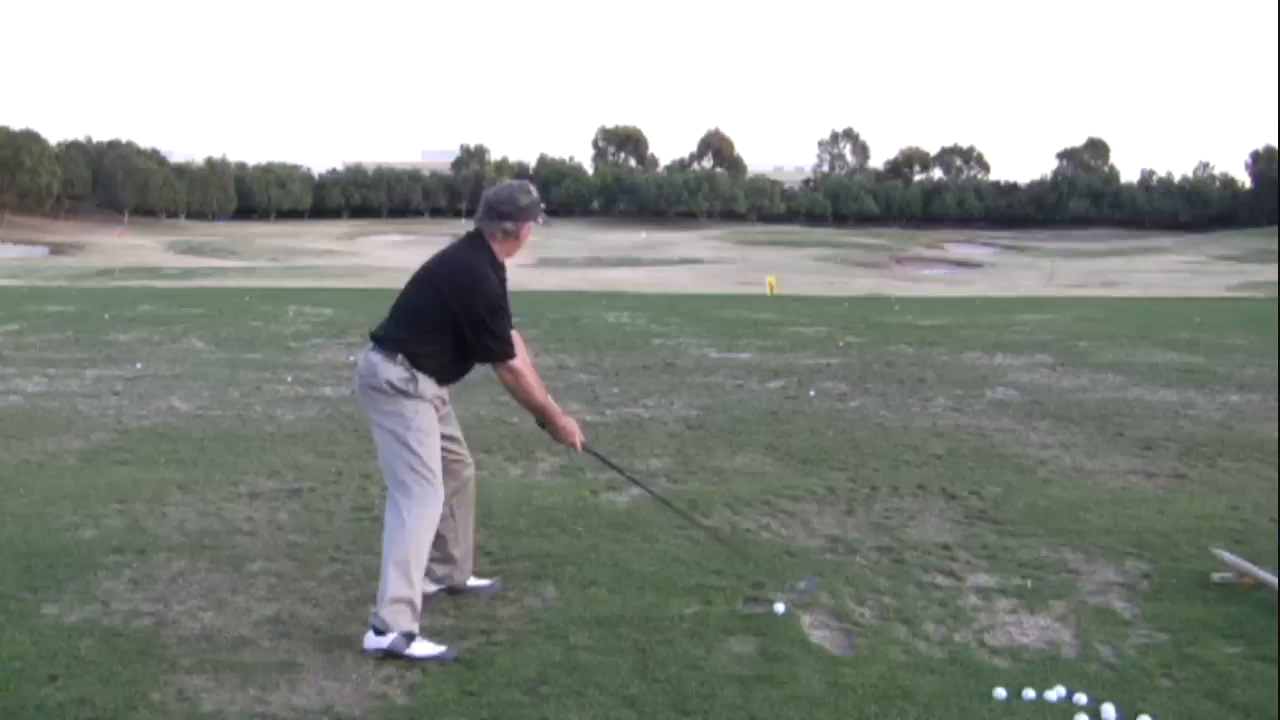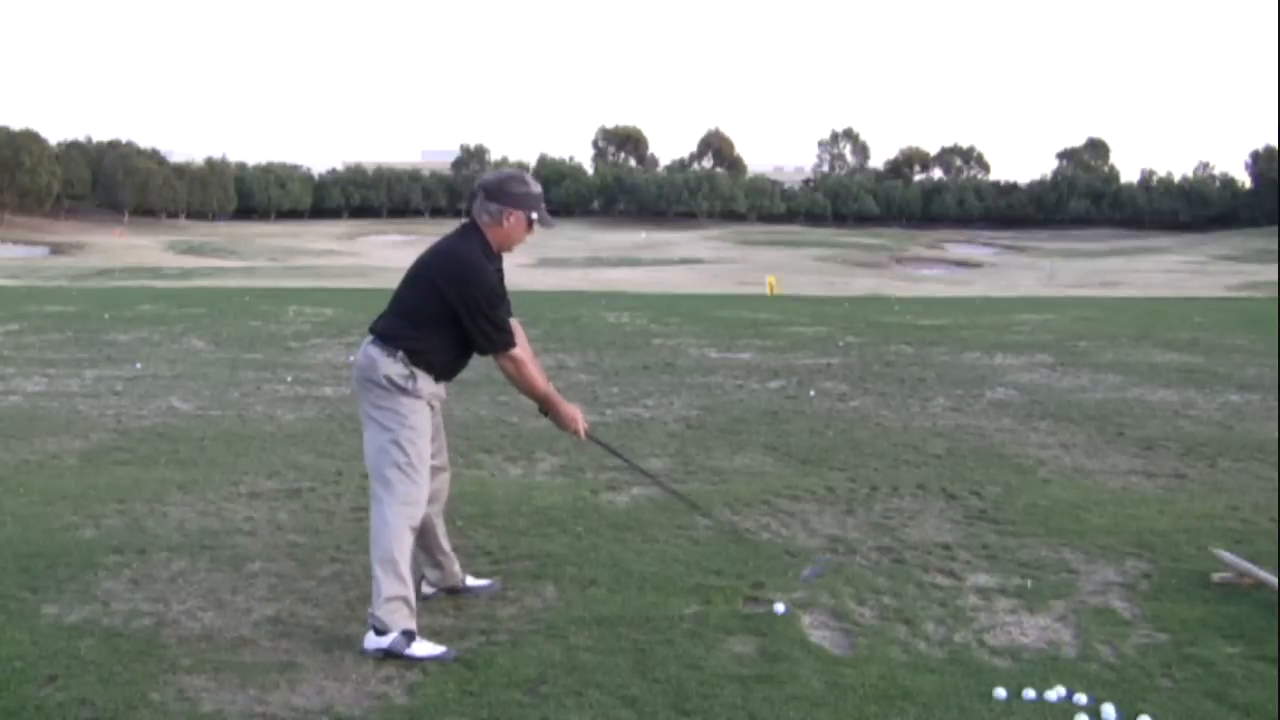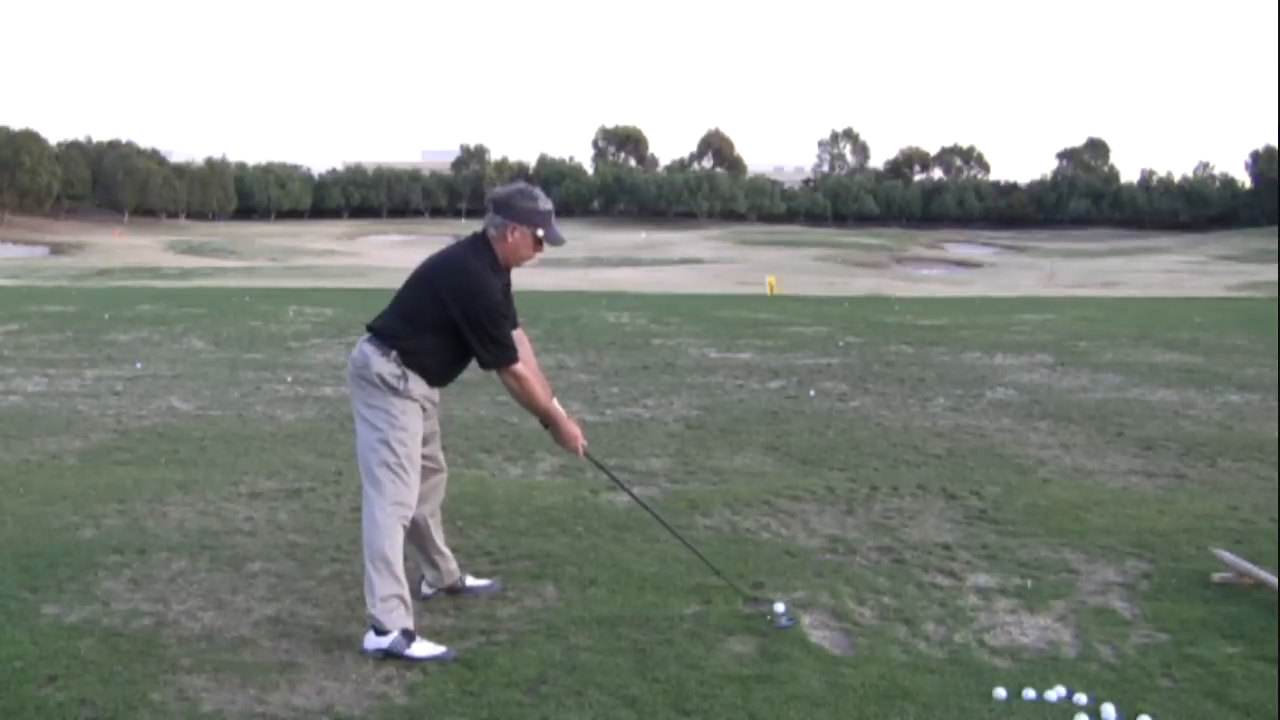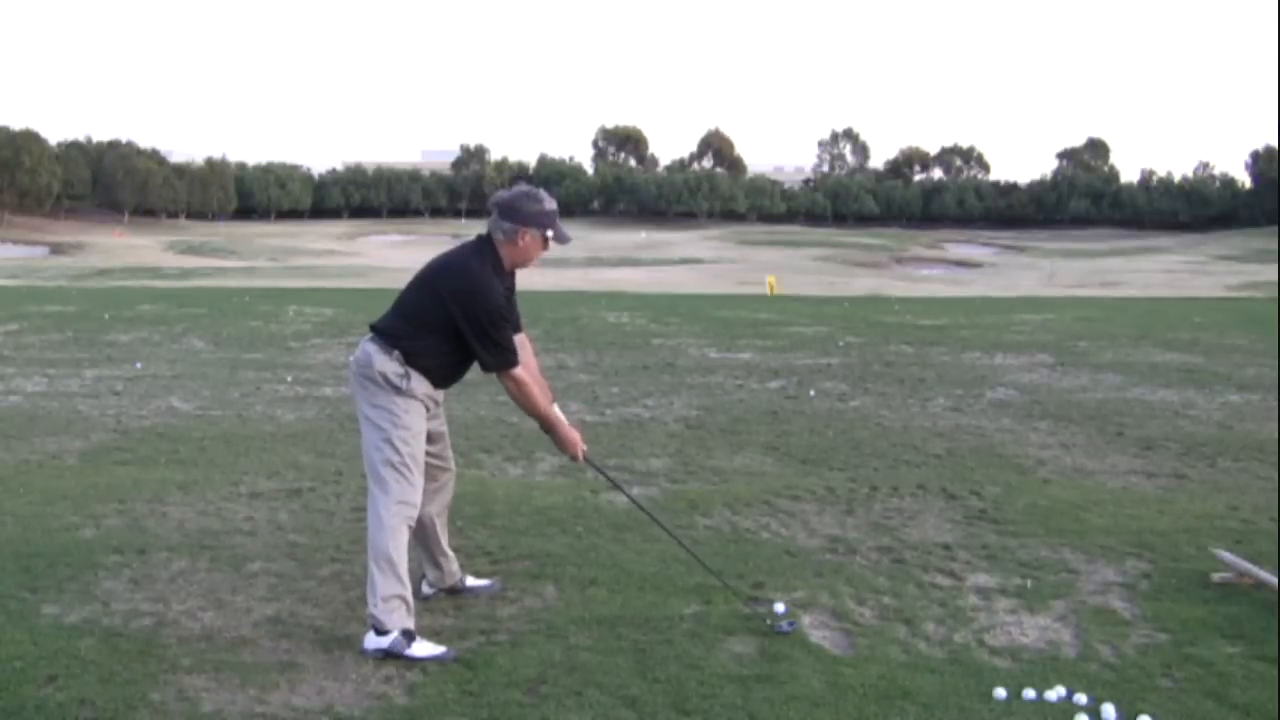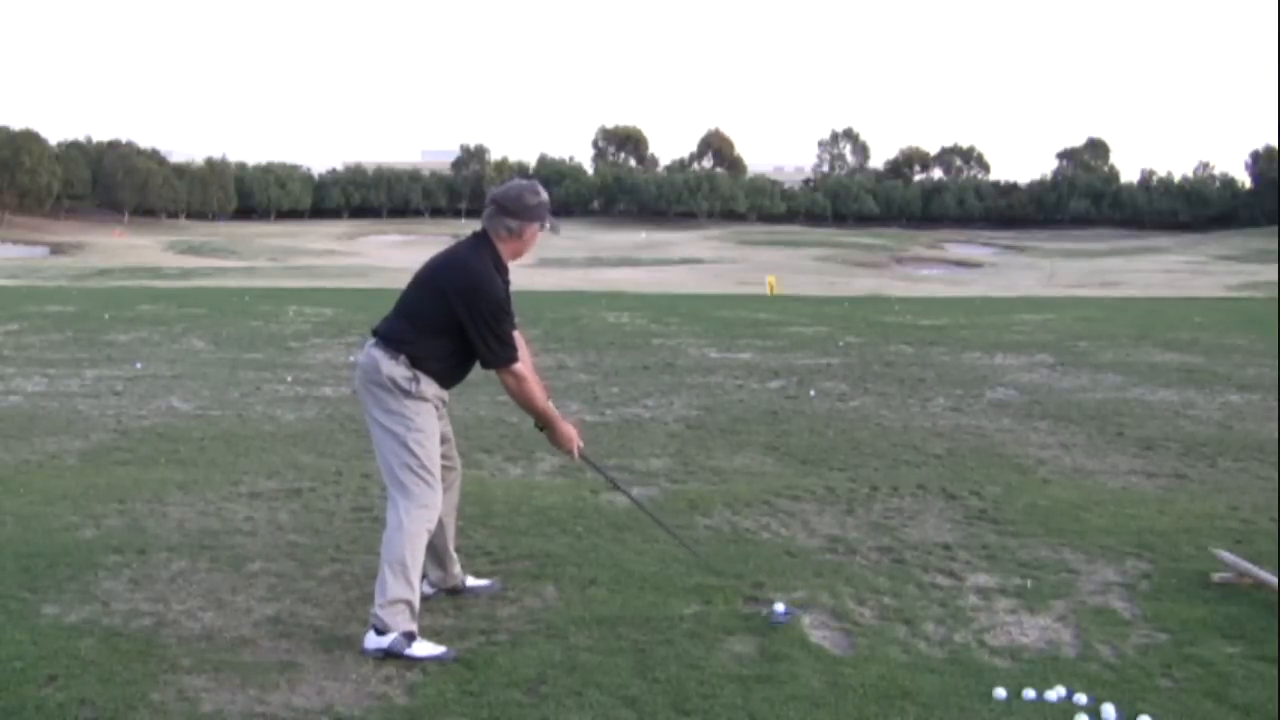
dt=0.5s
person 1, frame 1
left shoulder: (479, 262)
right shoulder: (474, 276)
left elbow: (511, 342)
right elbow: (507, 367)
left wrist: (548, 405)
right wrist: (553, 418)
left hip: (418, 379)
right hip: (398, 381)
left knee: (456, 473)
right knee: (421, 496)
left ankle: (449, 573)
right ankle: (391, 627)
person 1, frame 2
left shoulder: (475, 252)
right shoulder: (468, 266)
left elbow: (511, 329)
right elbow: (508, 356)
left wrist: (548, 393)
right wrist: (555, 405)
left hip: (413, 375)
right hip: (396, 376)
left knee: (432, 480)
right knee: (404, 495)
left ankle: (441, 575)
right ankle: (389, 629)
person 1, frame 3
left shoulder: (488, 264)
right shoulder: (472, 278)
left elbow: (517, 339)
right elbow: (512, 371)
left wrist: (554, 405)
right wrist: (556, 422)
left hip: (412, 377)
right hip: (389, 377)
left knee: (428, 479)
right knee: (393, 497)
left ankle: (441, 576)
right ankle: (388, 629)
person 1, frame 4
left shoulder: (492, 267)
right shoulder: (475, 282)
left elbow: (519, 343)
right elbow: (511, 376)
left wrist: (556, 410)
right wrist: (557, 429)
left hip: (415, 377)
right hip: (392, 376)
left knee: (437, 477)
right knee: (399, 497)
left ankle: (441, 576)
right ankle: (388, 629)
person 1, frame 5
left shoulder: (482, 261)
right shoulder: (477, 278)
left elbow: (513, 340)
right elbow: (510, 372)
left wrist: (547, 407)
right wrist: (554, 424)
left hip: (413, 377)
right hip: (399, 380)
left knee: (443, 476)
right knee: (418, 498)
left ankle: (442, 576)
right ankle: (390, 629)
